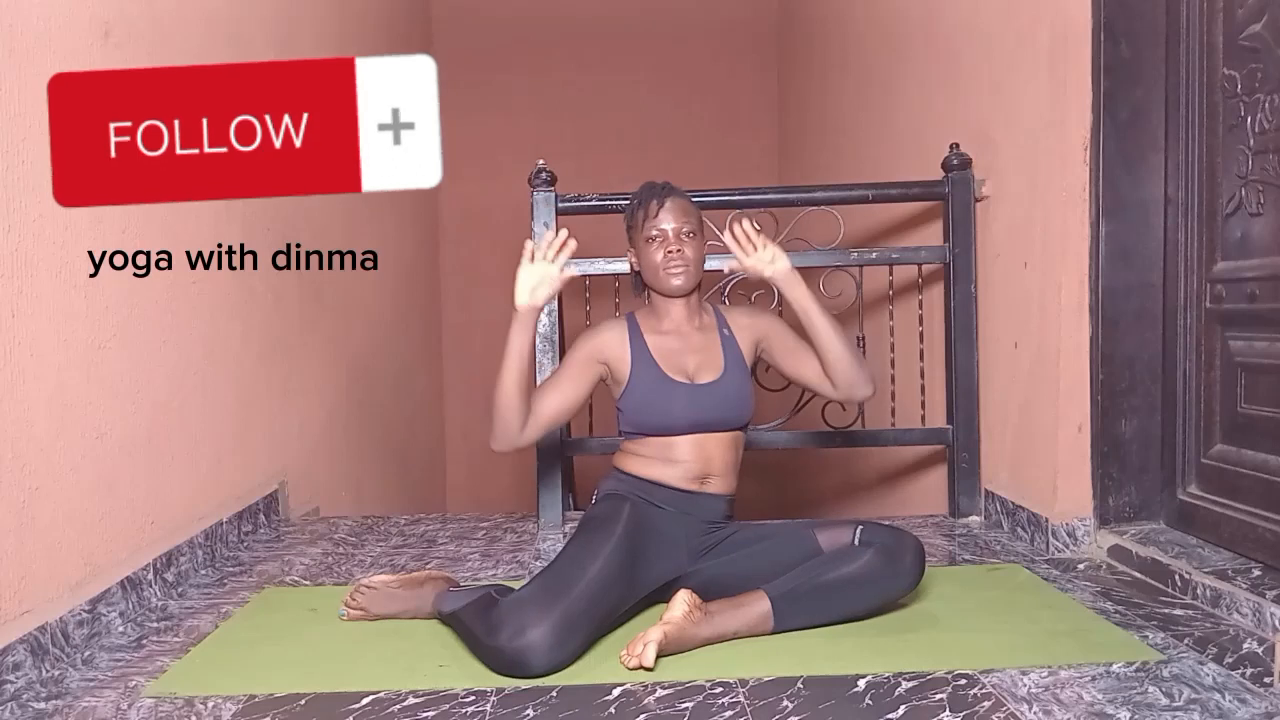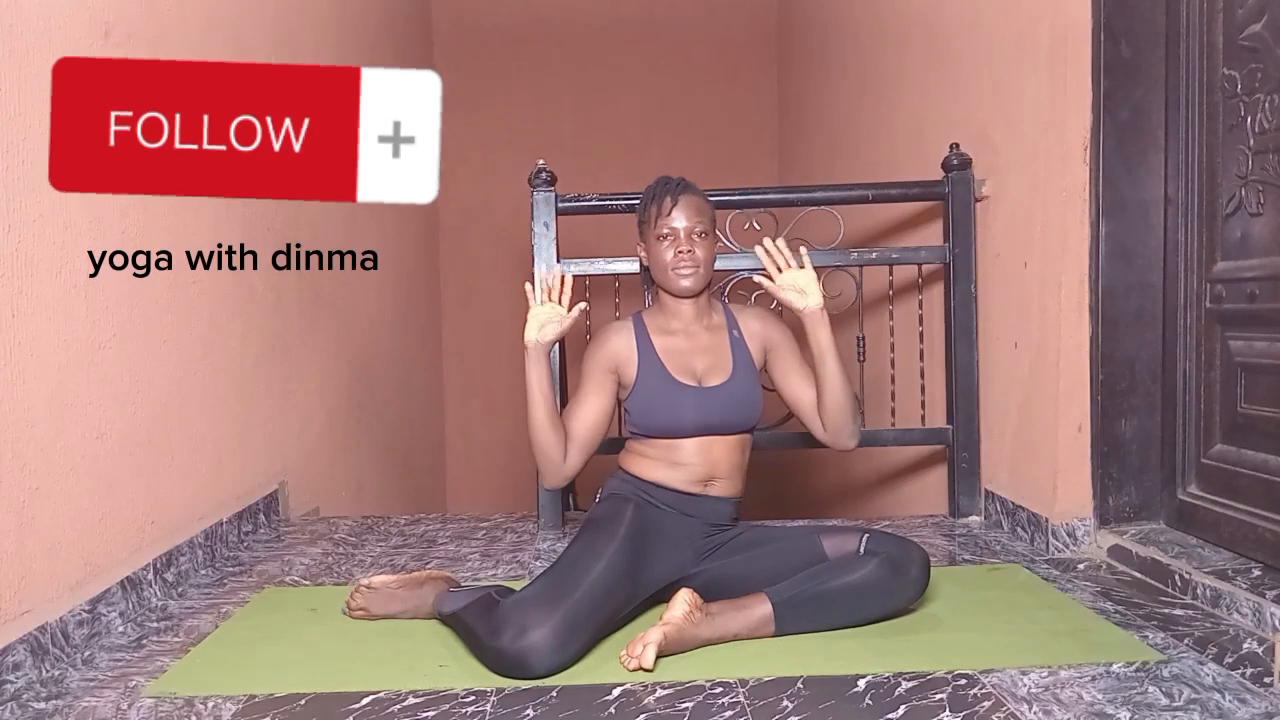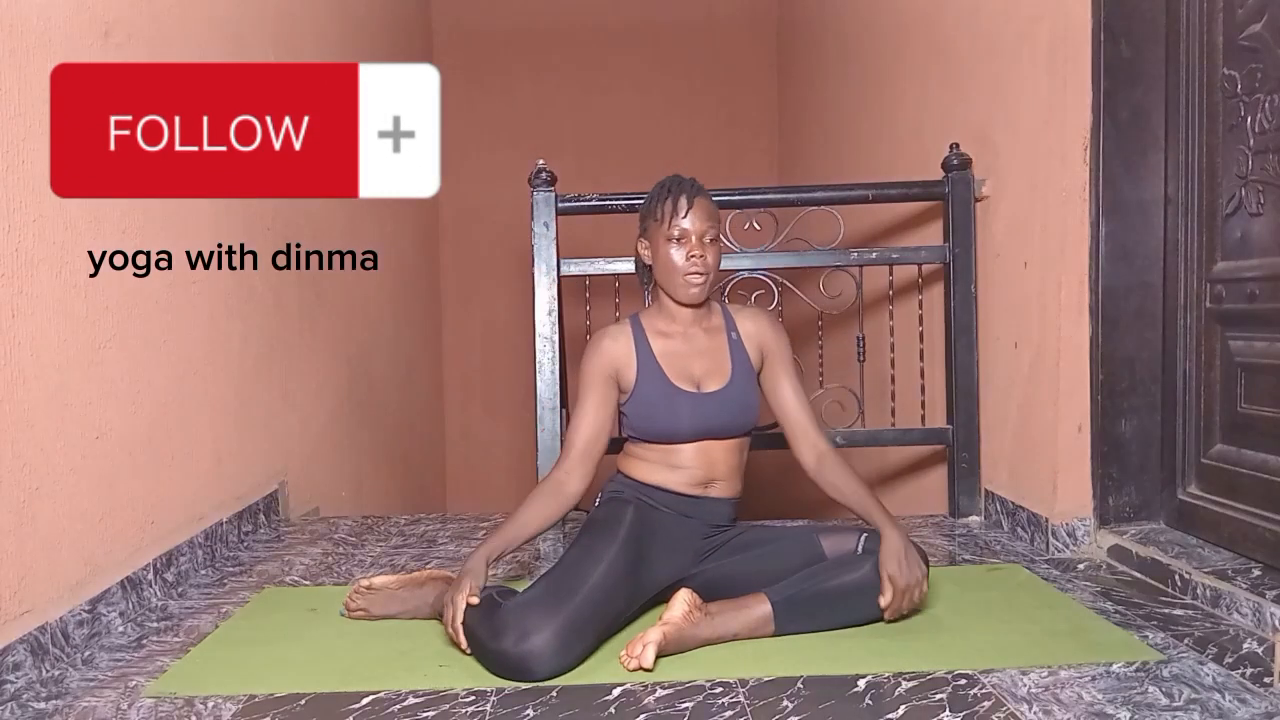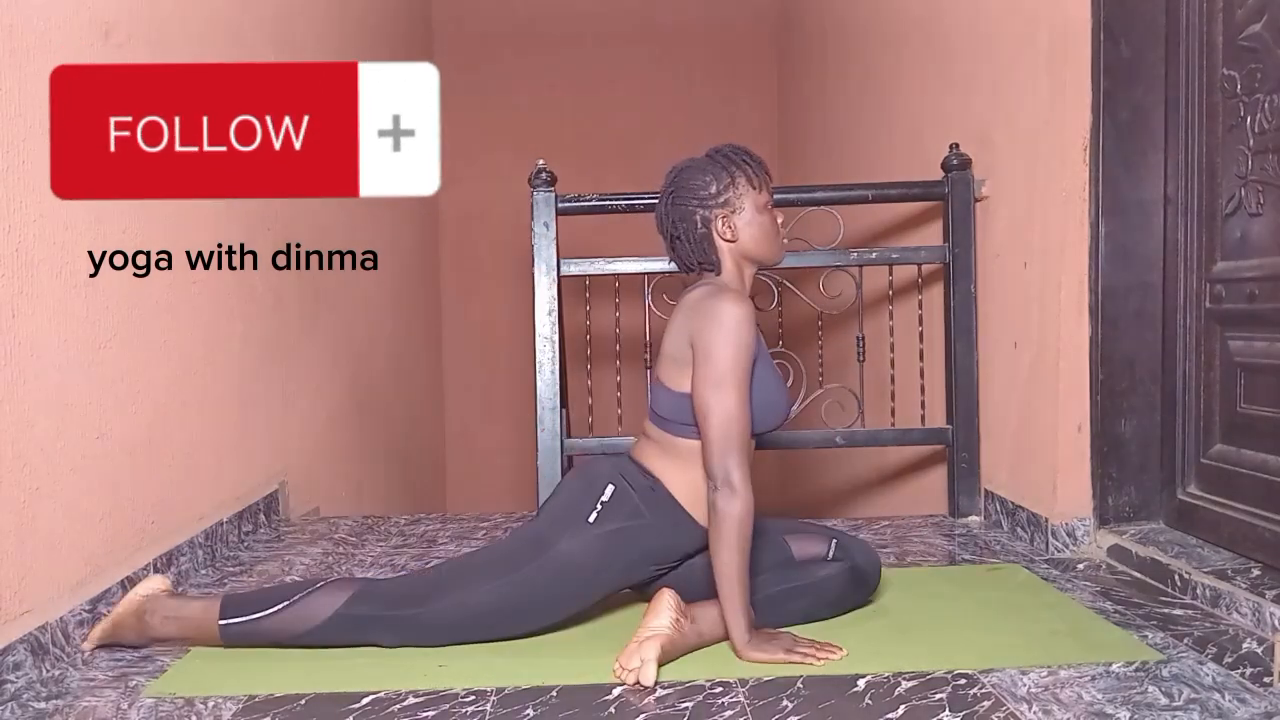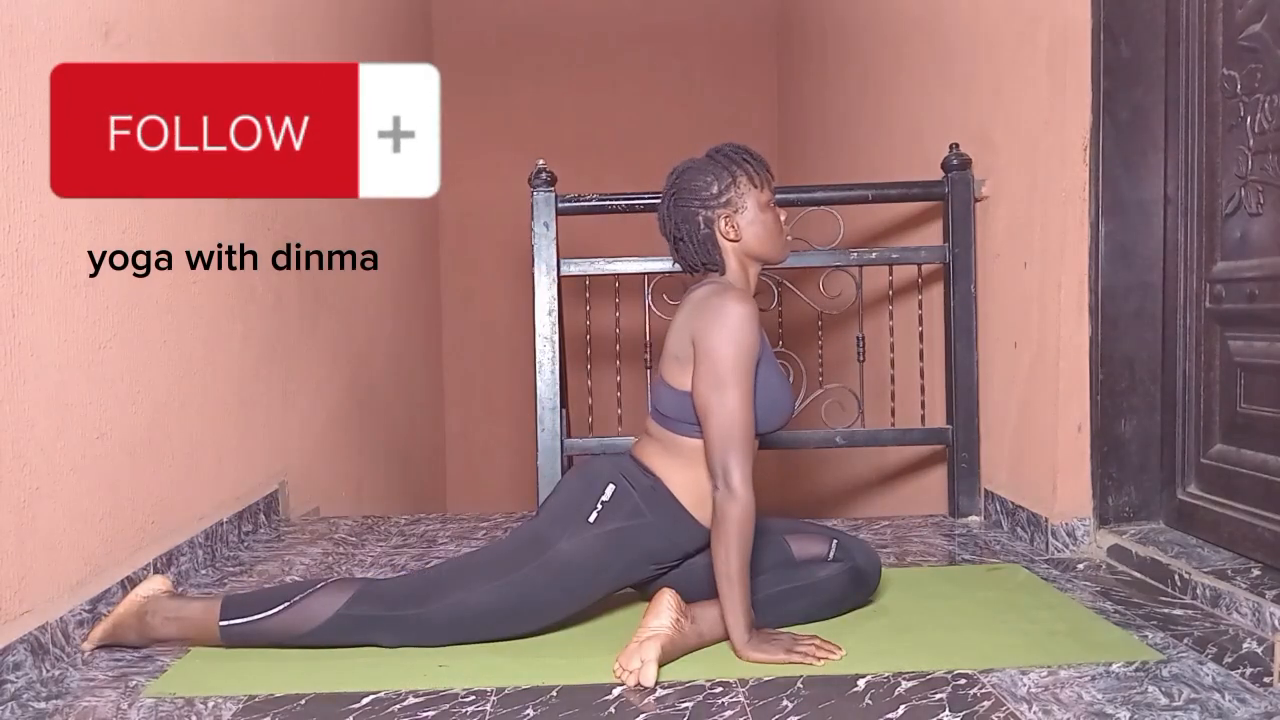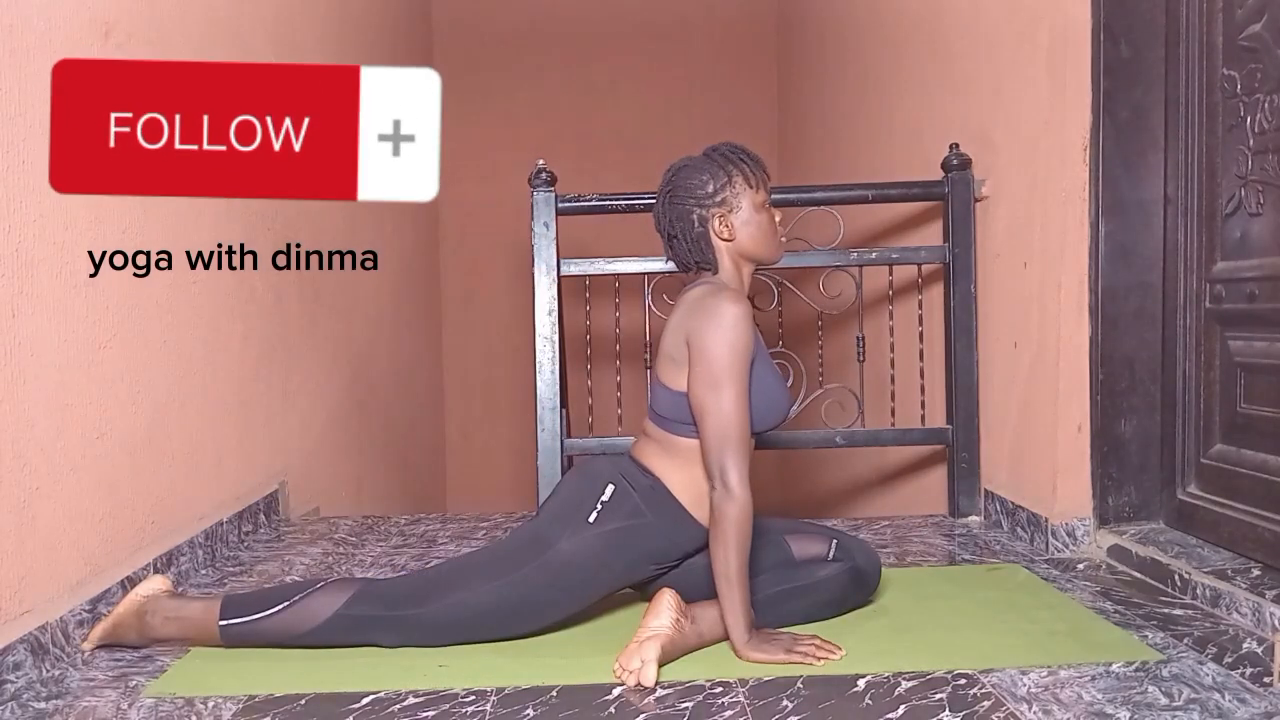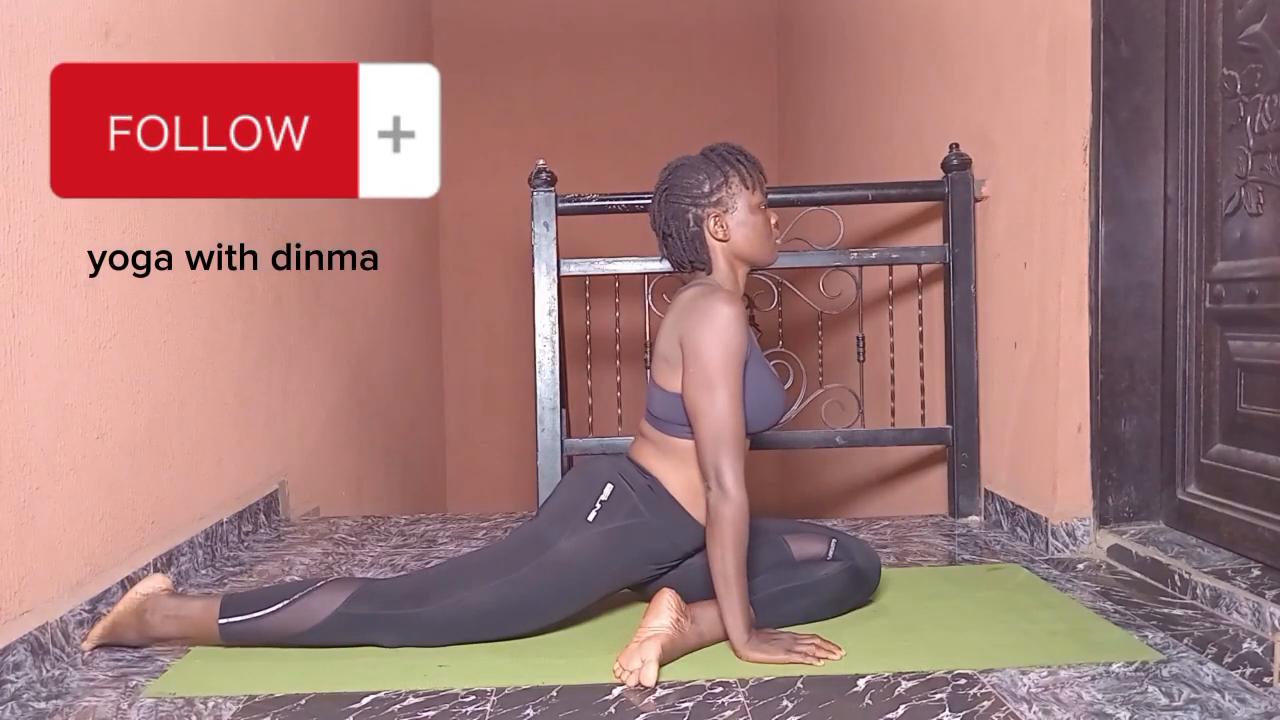
dt=0.7s
person 1, frame 1
left shoulder: (747, 327)
right shoulder: (610, 341)
left elbow: (854, 387)
right elbow: (509, 433)
left wrist: (787, 282)
right wrist: (526, 311)
left hip: (714, 534)
right hip: (632, 517)
left knee: (897, 555)
right knee: (526, 644)
left ankle: (702, 621)
right ankle: (440, 594)
person 1, frame 2
left shoulder: (758, 329)
right shoulder: (617, 342)
left elbow: (841, 434)
right elbow: (557, 468)
left wrist: (815, 319)
right wrist: (536, 350)
left hip: (719, 538)
right hip: (636, 518)
left knee: (901, 565)
right knee: (528, 646)
left ankle: (700, 622)
right ankle: (441, 596)
person 1, frame 3
left shoulder: (757, 331)
right shoulder: (616, 347)
left elbow: (815, 451)
right elbow: (569, 476)
left wrist: (891, 528)
right wrist: (480, 557)
left hip: (718, 538)
right hip: (635, 522)
left knee: (885, 568)
right knee: (529, 647)
left ankle: (698, 621)
right ankle: (440, 595)
person 1, frame 4
left shoulder: (716, 305)
right shoulder: (724, 309)
right elbow: (728, 483)
right wrist: (746, 633)
left hip: (659, 531)
right hip: (616, 518)
left knee: (851, 566)
right knee: (398, 609)
left ankle: (685, 619)
right ankle: (166, 615)
person 1, frame 5
left shoulder: (720, 302)
right shoulder: (728, 310)
right elbow: (732, 483)
right wrist: (744, 632)
left hip: (662, 530)
right hip: (618, 517)
left knee: (852, 564)
right knee: (404, 608)
left ankle: (684, 616)
right ankle: (168, 617)
person 1, frame 6
left shoulder: (716, 303)
right shoulder: (721, 311)
right elbow: (729, 483)
right wrist: (744, 632)
left hip: (660, 530)
right hip: (616, 518)
left knee: (852, 564)
right knee: (401, 609)
left ankle: (684, 617)
right ankle: (166, 616)
person 1, frame 7
left shoulder: (711, 304)
right shoulder: (715, 312)
right elbow: (724, 485)
right wrist: (743, 632)
left hip: (657, 532)
right hip: (615, 519)
left knee: (852, 565)
right knee: (403, 608)
right ankle: (168, 615)
